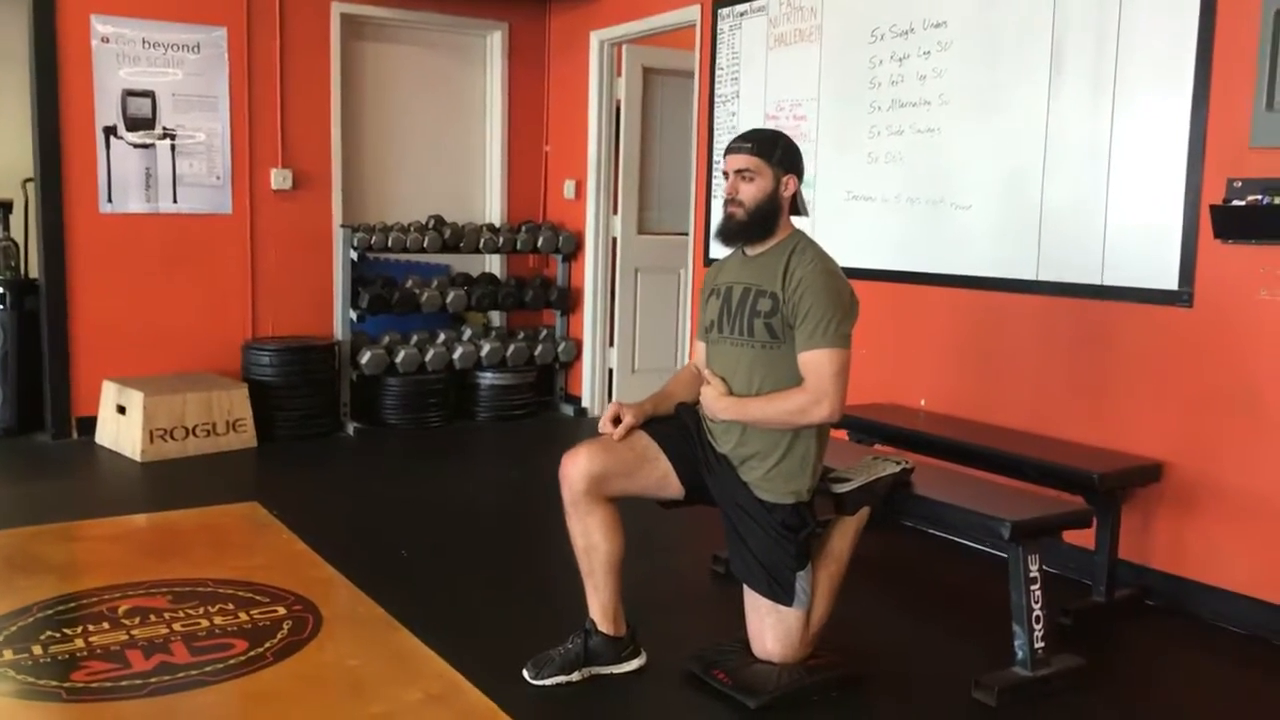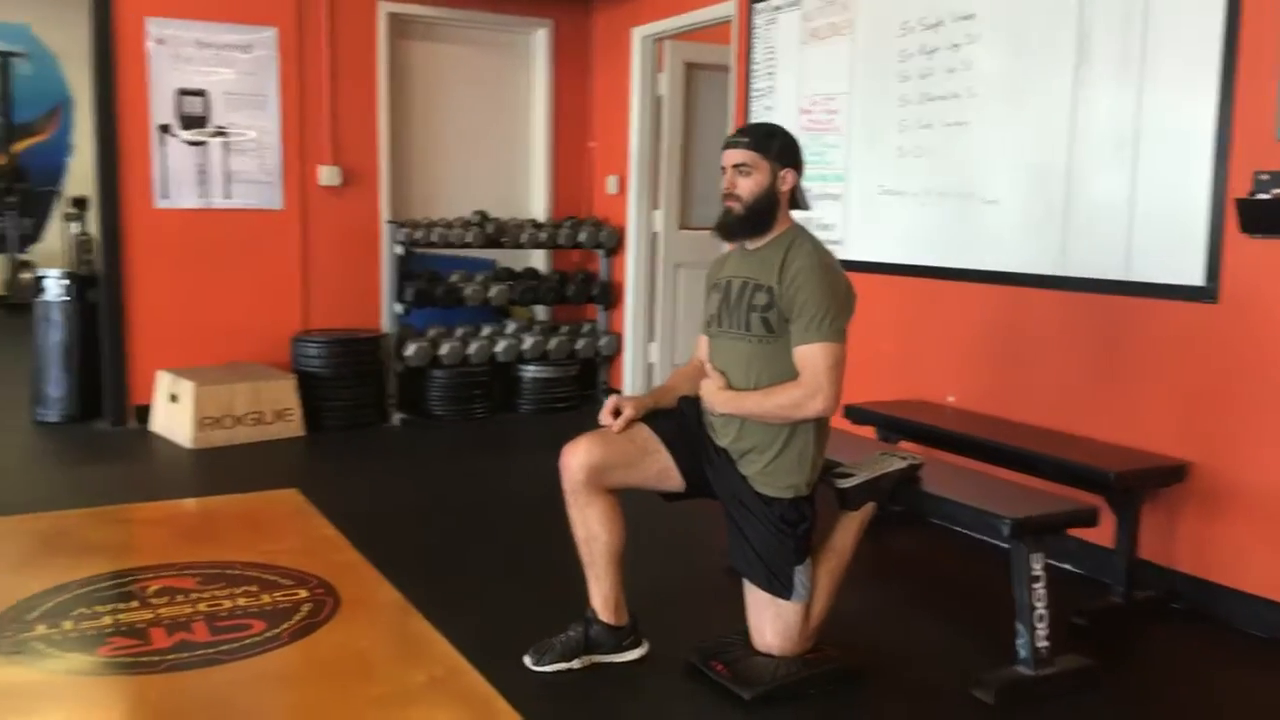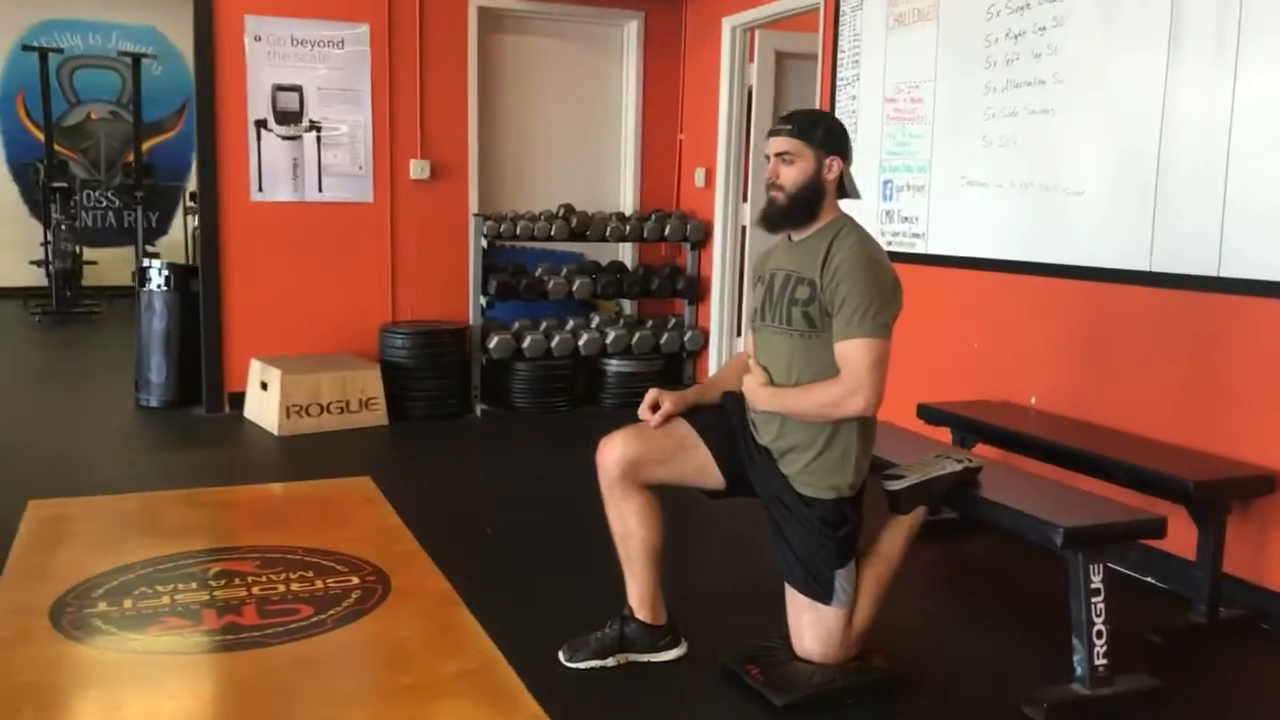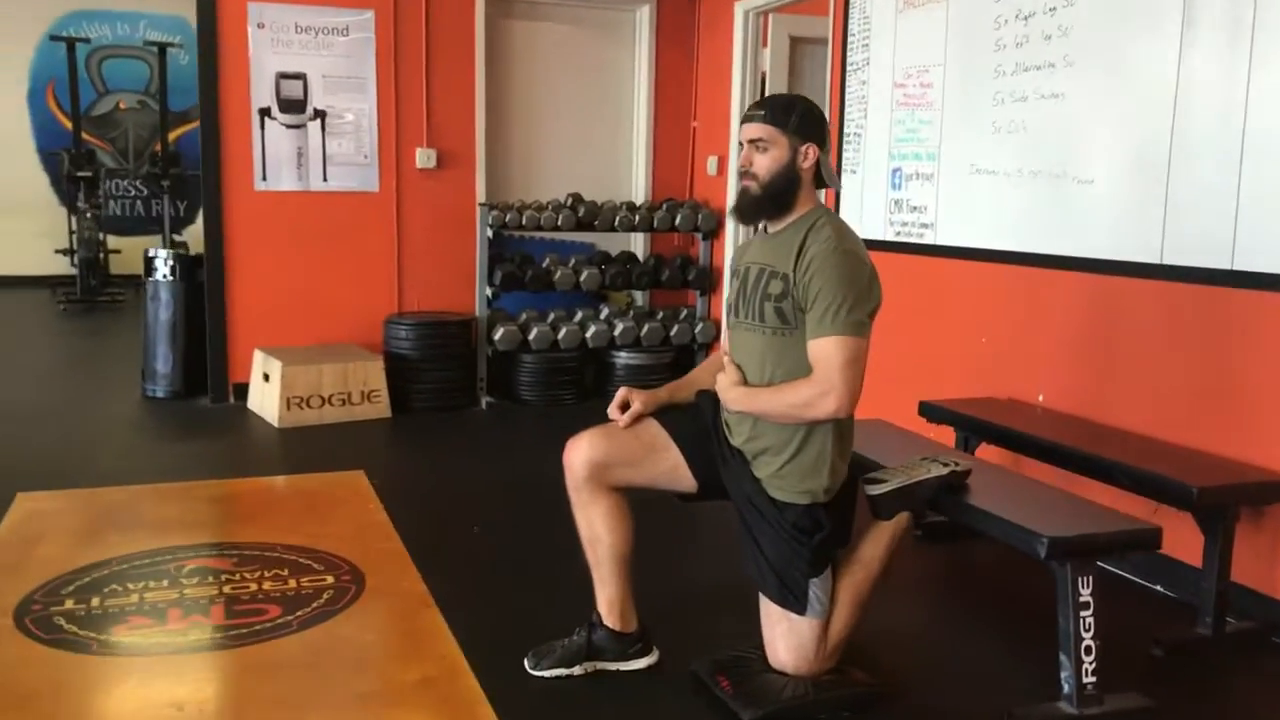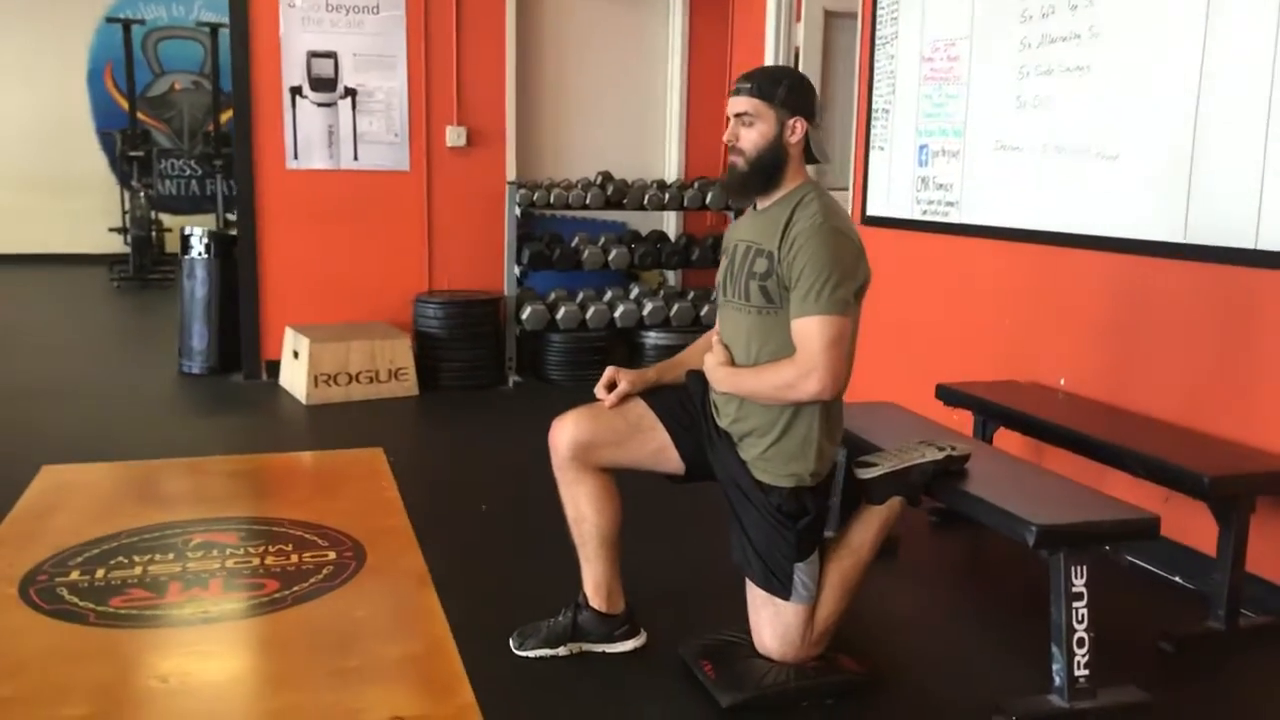
dt=0.5s
person 1, frame 1
left shoulder: (811, 275)
right shoulder: (723, 270)
left elbow: (823, 403)
left wrist: (724, 406)
right wrist: (643, 406)
left hip: (769, 470)
right hip: (707, 438)
left knee: (780, 653)
right knee: (580, 471)
left ankle: (847, 513)
right ankle: (609, 639)
person 1, frame 2
left shoulder: (808, 268)
right shoulder: (727, 264)
left elbow: (817, 397)
left wrist: (724, 399)
right wrist: (646, 400)
left hip: (769, 464)
right hip: (709, 433)
left knee: (779, 646)
right knee: (581, 462)
left ankle: (854, 506)
right ankle: (612, 628)
person 1, frame 3
left shoulder: (853, 259)
right shoulder: (775, 254)
left elbow: (860, 395)
left wrist: (764, 395)
right wrist: (688, 395)
left hip: (812, 463)
right hip: (755, 429)
left knee: (822, 650)
right knee: (618, 456)
left ankle: (907, 507)
right ankle: (649, 627)
person 1, frame 4
left shoulder: (829, 252)
right shoulder: (754, 245)
left elbow: (833, 396)
left wrist: (736, 395)
right wrist: (660, 395)
left hip: (789, 467)
right hip: (727, 430)
left knee: (796, 663)
right knee: (585, 458)
left ankle: (891, 512)
right ankle: (619, 633)
person 1, frame 5
left shoulder: (817, 230)
right shoulder: (748, 223)
left elbow: (818, 378)
left wrist: (721, 375)
right wrist: (649, 375)
left hip: (776, 449)
right hip: (720, 411)
left knee: (785, 648)
right knee: (571, 439)
left ankle: (881, 497)
right ankle: (606, 615)
